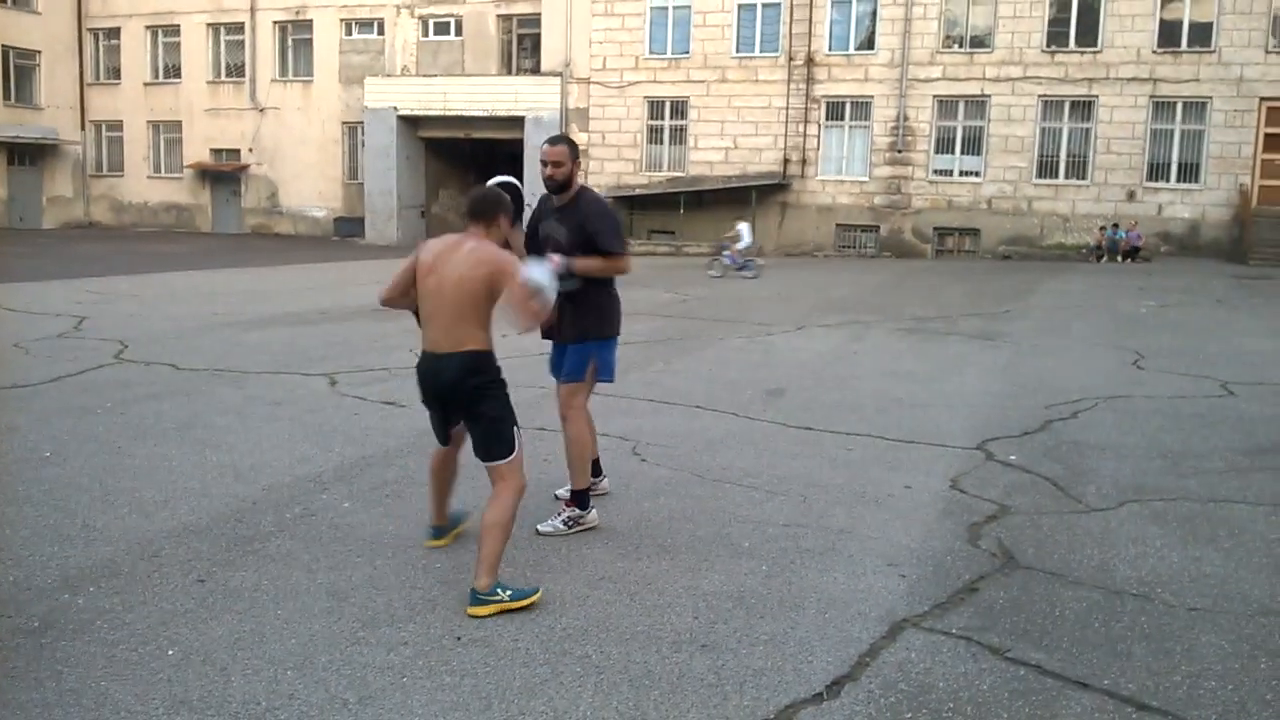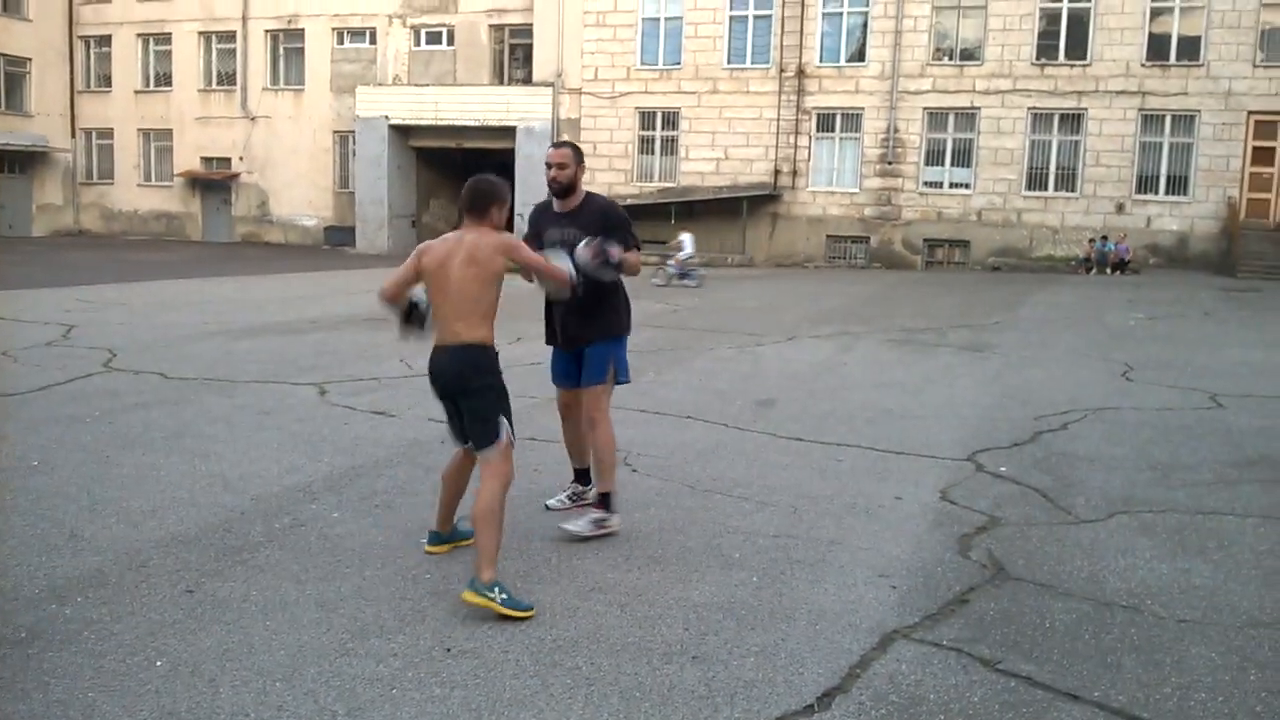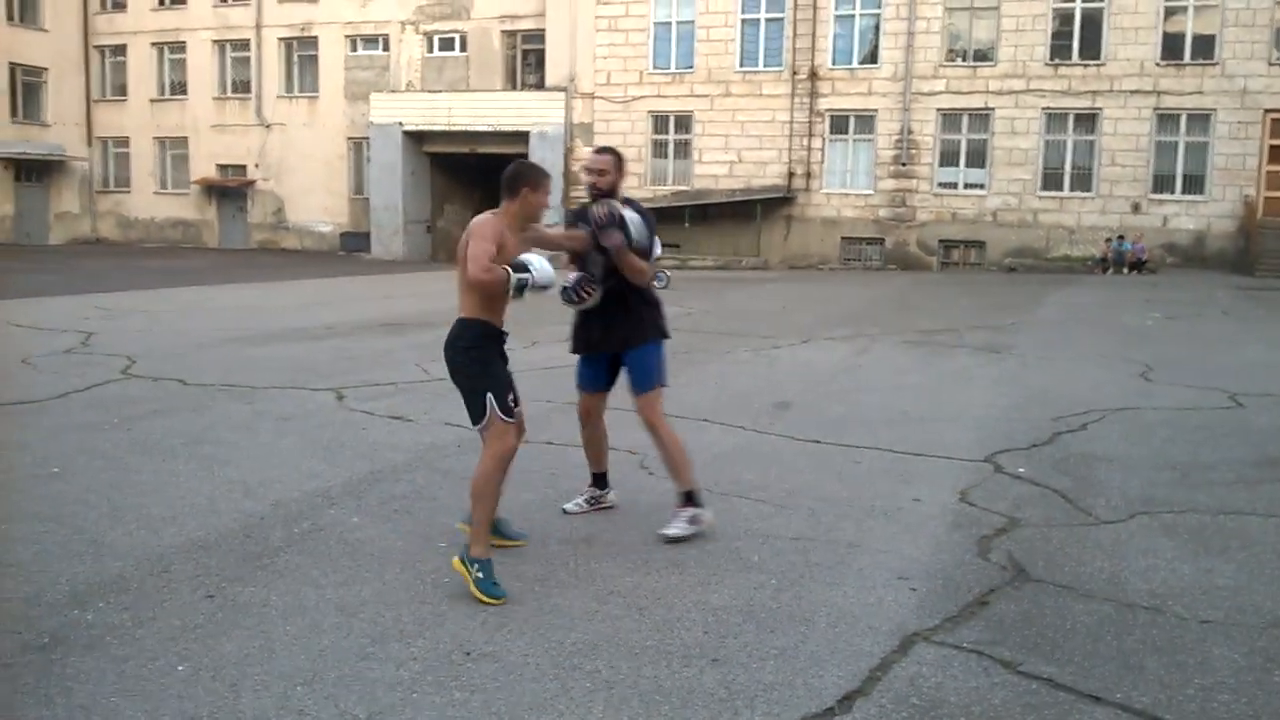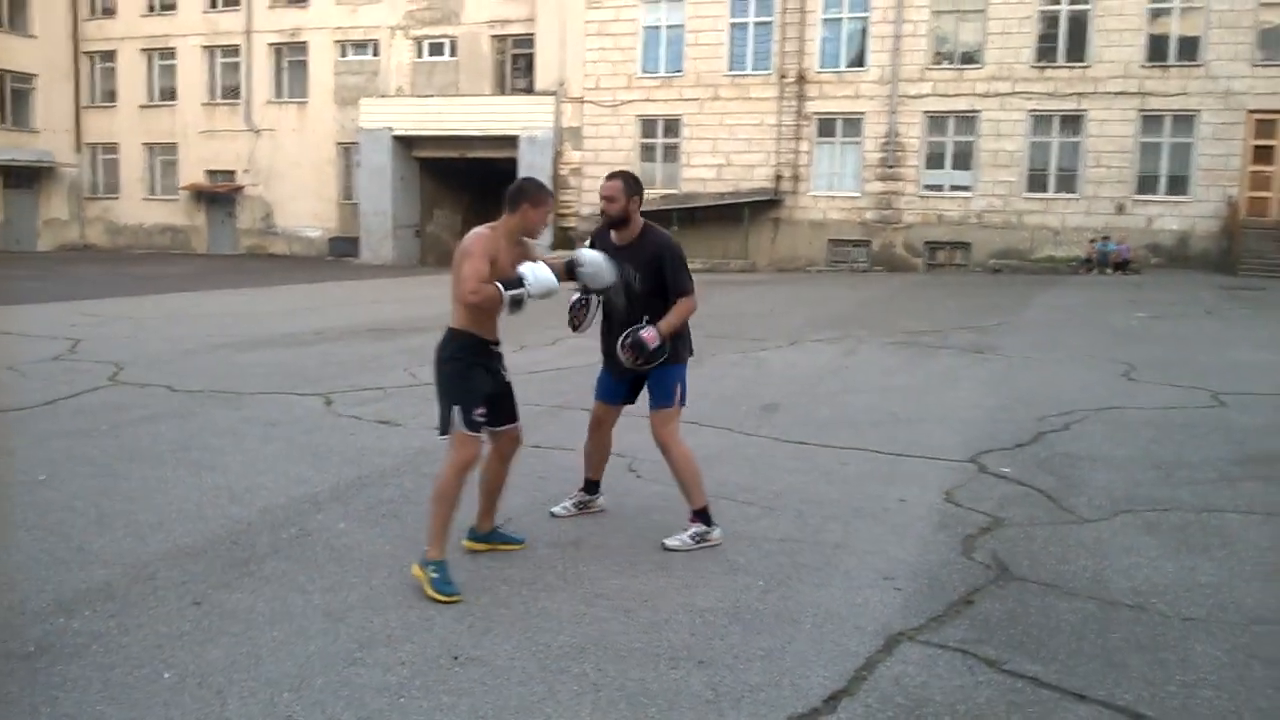
dt=0.2s
person 1, frame 1
left shoulder: (429, 249)
right shoulder: (499, 259)
left elbow: (389, 297)
right elbow: (530, 317)
right wrist: (539, 295)
left hip: (430, 369)
right hip: (475, 372)
left knee: (450, 441)
right knee: (509, 481)
left ankle: (440, 523)
right ankle: (485, 589)
person 1, frame 2
left shoulder: (430, 249)
right shoulder: (503, 244)
left elbow: (389, 293)
right elbow: (559, 278)
left wrist: (412, 310)
right wrist: (564, 272)
left hip: (441, 363)
right hip: (476, 365)
left knee: (470, 448)
right knee: (497, 470)
left ankle: (443, 531)
right ankle: (485, 582)
person 1, frame 3
left shoulder: (511, 231)
right shoulder: (488, 226)
left elbow: (542, 251)
right elbow: (478, 275)
right wrist: (520, 276)
left hip: (482, 341)
right hip: (474, 342)
left knee: (510, 433)
right knee: (500, 441)
left ankle: (486, 521)
right ankle: (476, 555)
person 1, frame 4
left shoulder: (517, 246)
right shoulder: (481, 240)
left elbow: (543, 269)
right elbow: (471, 294)
left wrist: (572, 267)
right wrist: (515, 290)
left hip: (488, 352)
right hip: (462, 354)
left knee: (508, 439)
right knee: (464, 453)
left ankle: (483, 529)
right ankle: (431, 559)
person 2, frame 1
left shoulder: (593, 207)
right shoulder: (545, 205)
left elbow: (620, 263)
right elbow: (530, 253)
left wrist: (568, 265)
left hip: (593, 323)
right hip: (564, 320)
left knee: (570, 405)
right knee: (570, 402)
left ankle: (581, 507)
right ankle: (594, 475)
person 2, frame 2
left shoulder: (605, 211)
right shoulder: (541, 214)
left elbow: (634, 262)
left wrist: (617, 260)
left hip: (604, 325)
right hip: (564, 326)
left knee: (594, 412)
right knee: (567, 406)
left ankle: (605, 510)
right ankle: (583, 484)
person 2, frame 3
left shoulder: (635, 218)
right shoulder: (578, 217)
left elbow: (643, 276)
left wrist: (619, 249)
left hip: (638, 330)
right hip: (595, 330)
left knee: (651, 416)
right knee: (587, 410)
left ankle: (692, 505)
right ankle: (600, 488)
person 2, frame 4
left shoulder: (662, 246)
right shoulder: (600, 239)
left elbow: (687, 301)
left wrist: (657, 333)
left hip: (663, 351)
right hip: (620, 348)
left knee: (664, 433)
right knee: (599, 420)
left ankle: (704, 524)
right ankle: (590, 493)
